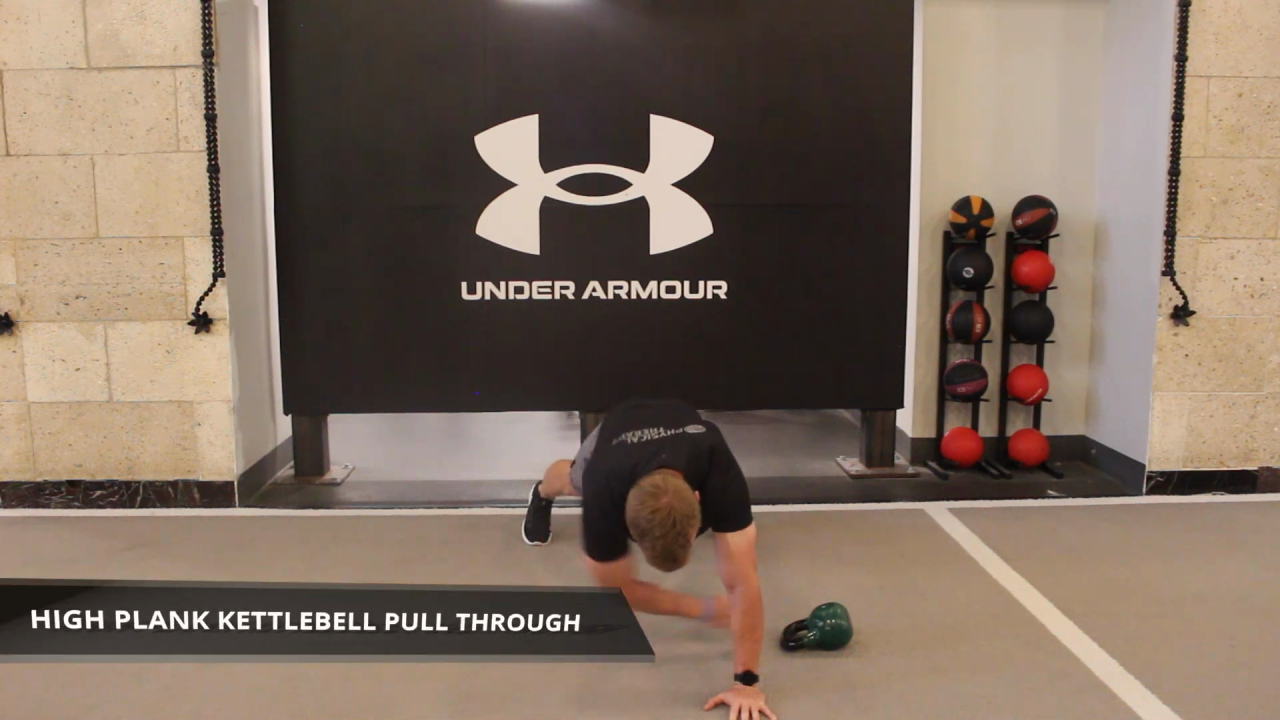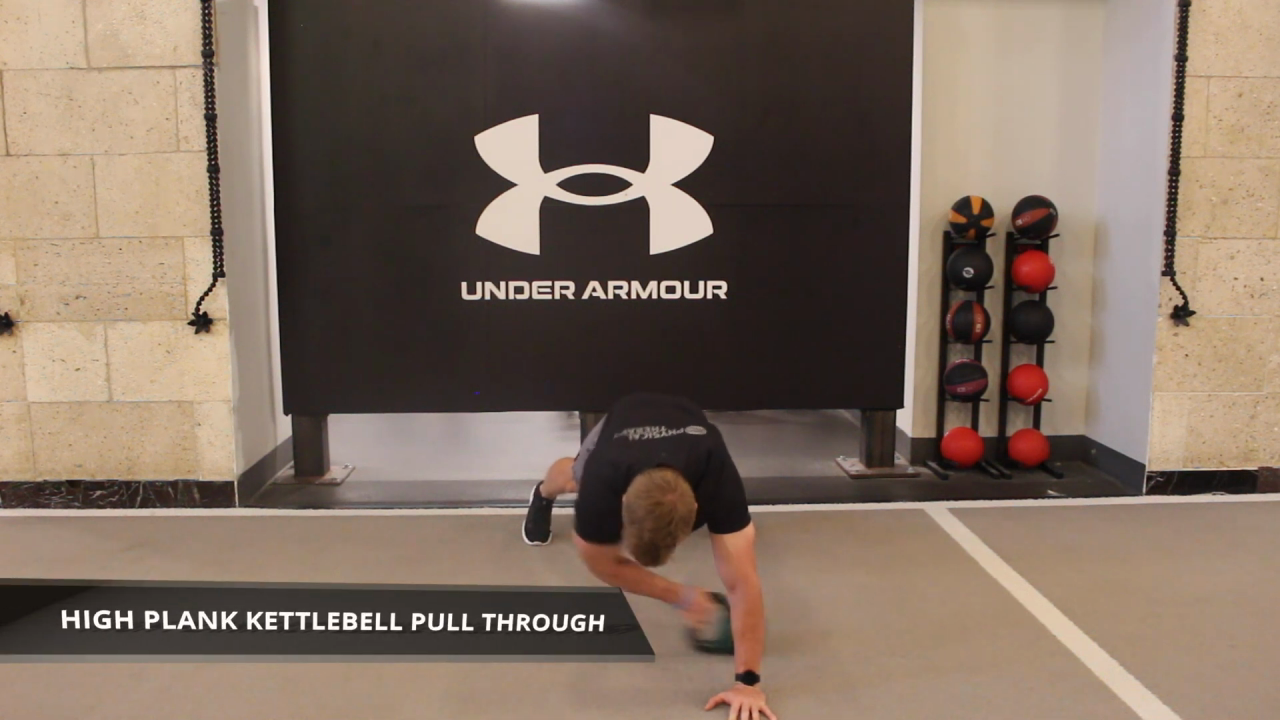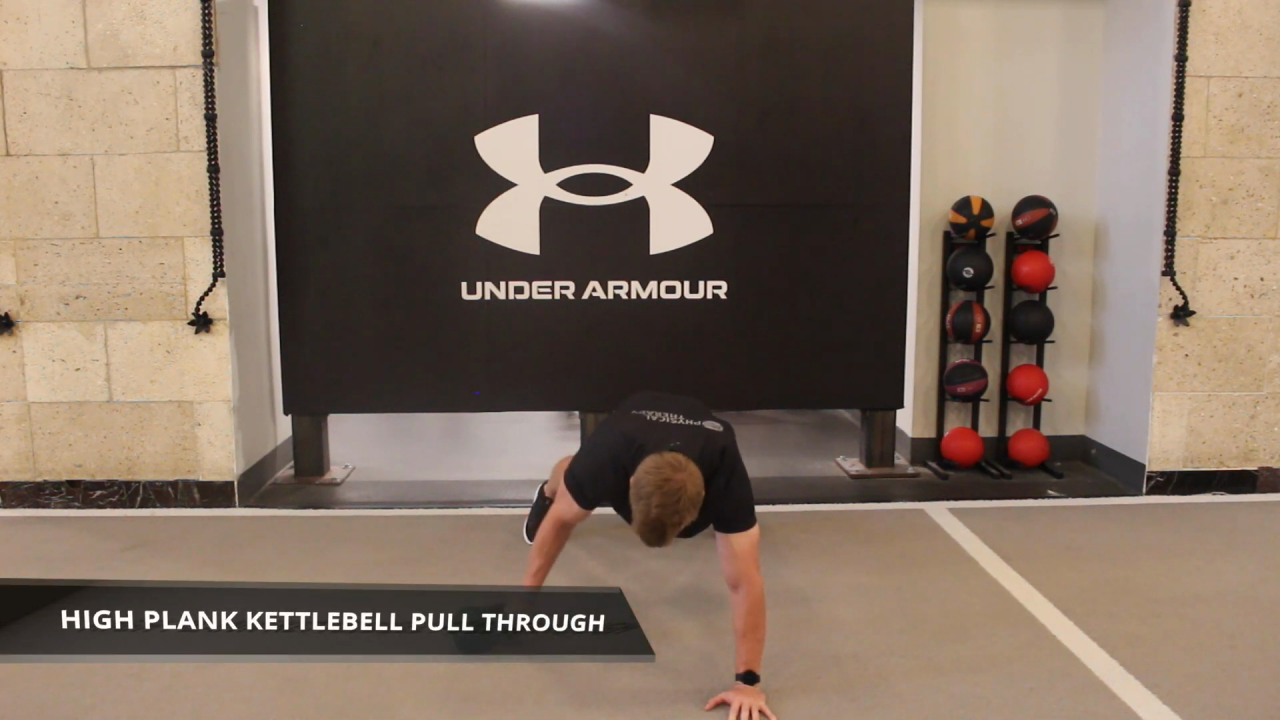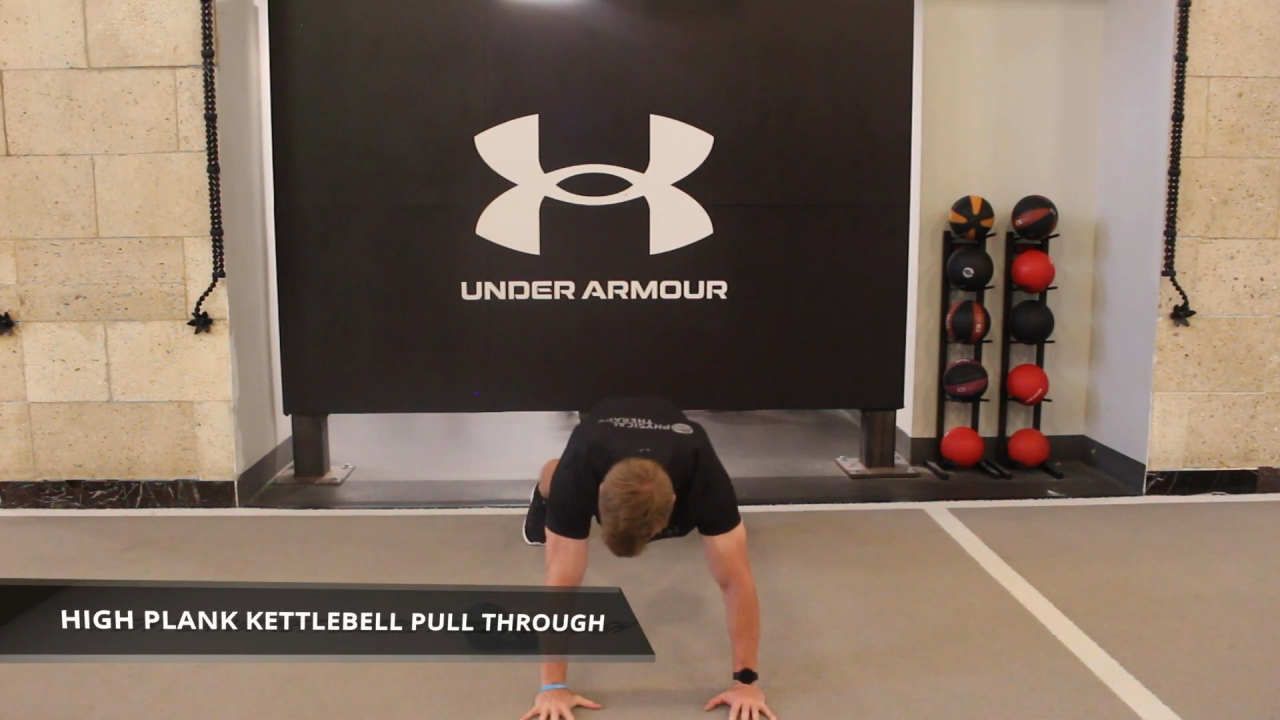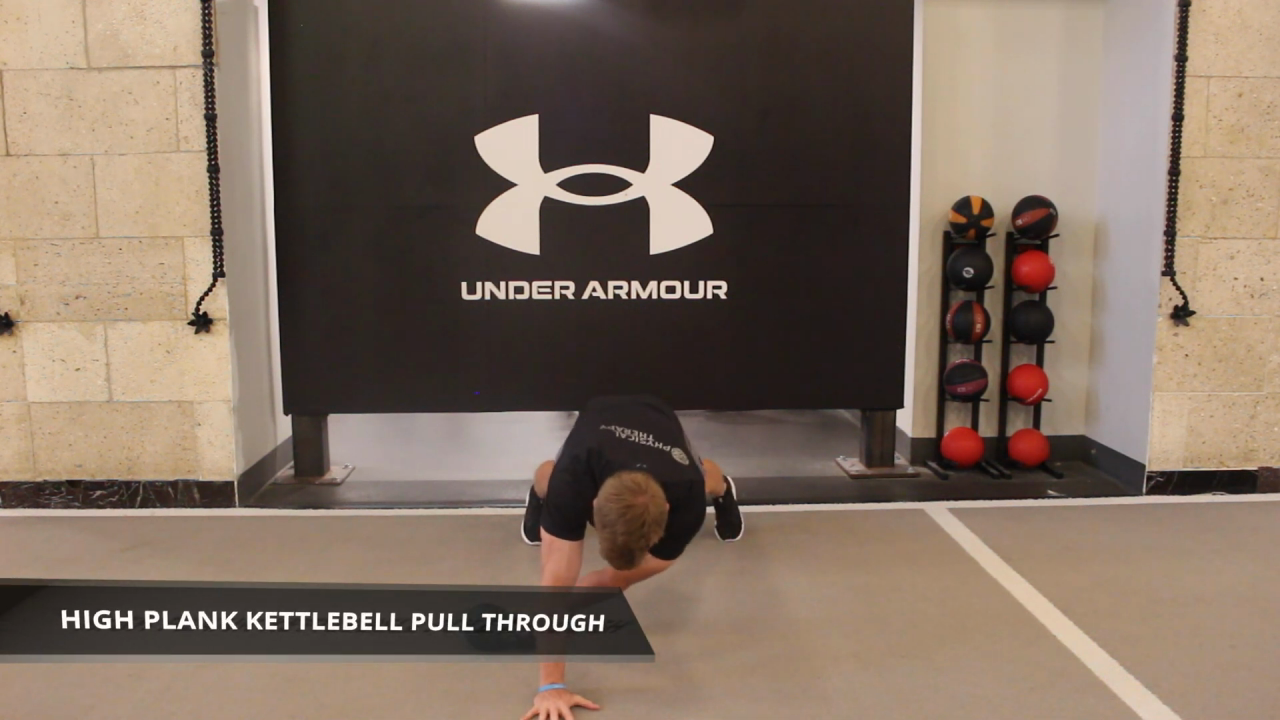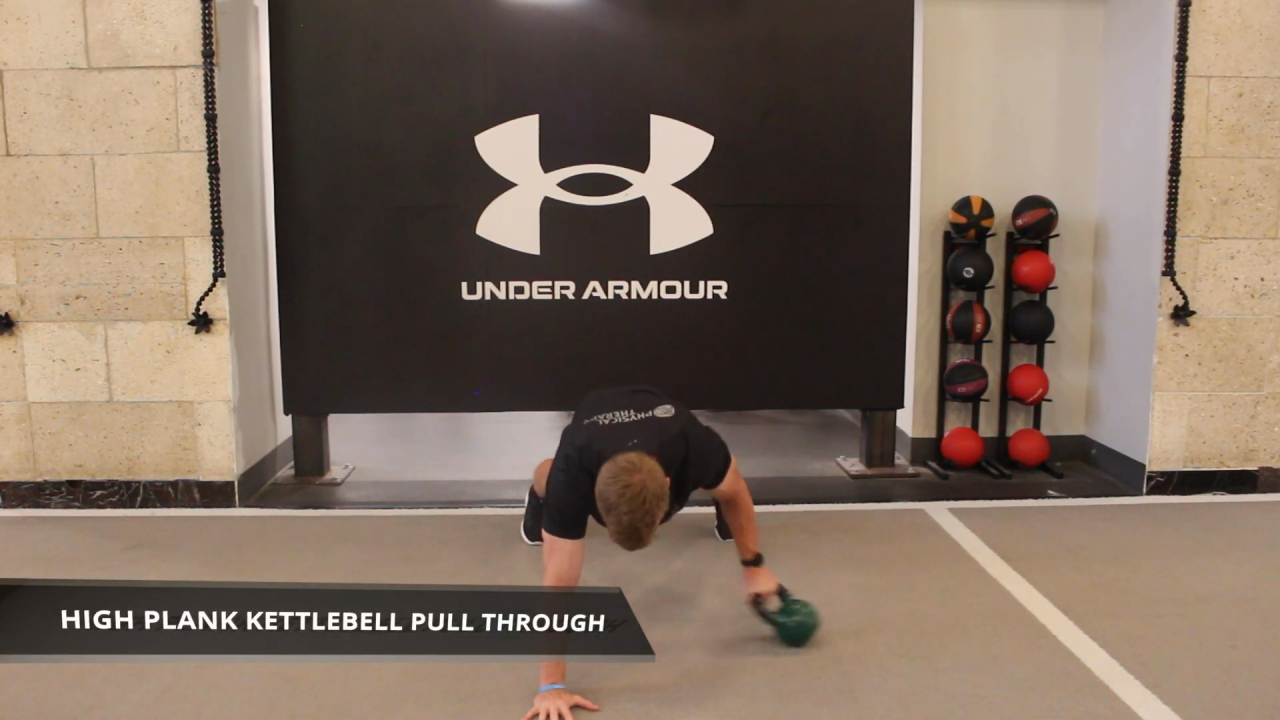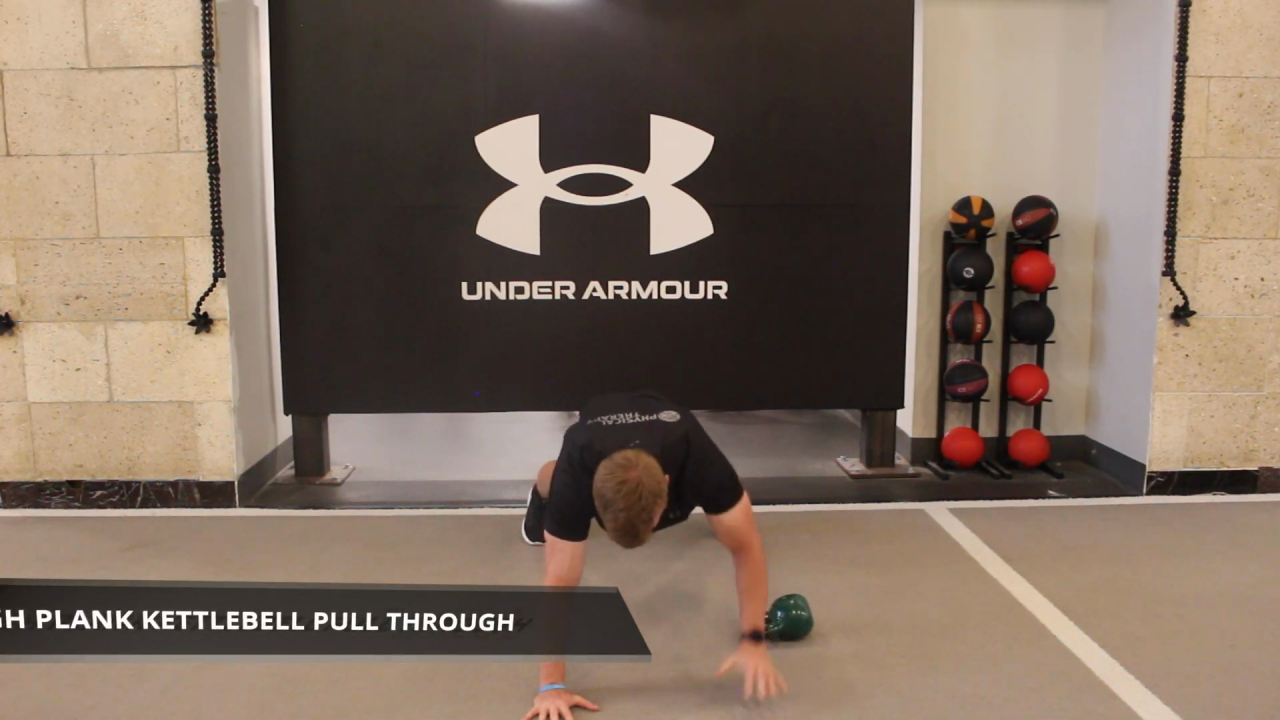
dt=0.7s
person 1, frame 1
left shoulder: (719, 475)
right shoulder: (605, 493)
left elbow: (741, 582)
right elbow: (617, 588)
left wrist: (746, 681)
right wrist: (706, 610)
left hip: (686, 446)
right knee: (570, 482)
right ankle: (542, 493)
person 1, frame 2
left shoulder: (717, 479)
right shoulder: (603, 482)
left elbow: (742, 582)
right elbow: (601, 562)
left wrist: (747, 680)
right wrist: (681, 597)
left hip: (686, 426)
right hip: (622, 422)
right ankle: (544, 493)
person 1, frame 3
left shoulder: (725, 476)
right shoulder: (606, 458)
left elbow: (745, 582)
right elbow: (561, 520)
left wrist: (748, 681)
right wrist: (528, 592)
left hip: (699, 444)
right knee: (572, 476)
right ankle: (548, 492)
person 1, frame 4
left shoulder: (700, 473)
right shoulder: (577, 473)
left elbow: (734, 580)
right elbow: (561, 580)
left wrist: (746, 680)
right wrist: (553, 686)
left hip: (676, 449)
right hip: (603, 436)
right ankle: (543, 493)
person 1, frame 5
left shoulder: (686, 498)
right shoulder: (574, 480)
left elbow: (620, 578)
right elbow: (557, 579)
right wrist: (550, 685)
left ankle: (722, 490)
right ankle: (541, 493)
person 1, frame 6
left shoulder: (691, 446)
right shoulder: (572, 475)
left elbow: (733, 492)
right elbow: (560, 580)
left wrist: (753, 565)
right wrist: (551, 685)
left hip: (660, 431)
right ankle: (542, 491)
person 1, frame 7
left shoulder: (695, 456)
right shoulder: (576, 474)
left elbow: (745, 544)
right elbow: (561, 580)
left wrist: (753, 640)
right wrist: (552, 685)
left hip: (666, 439)
right hip: (595, 443)
right ankle: (543, 493)
